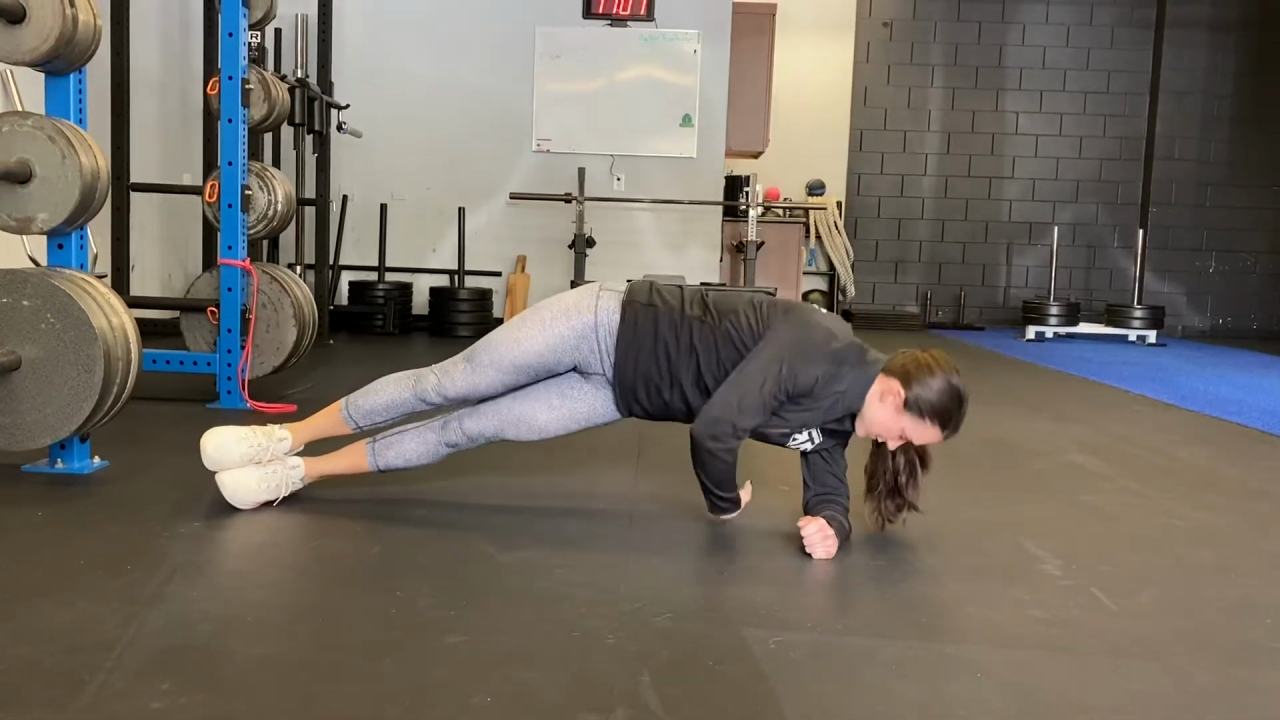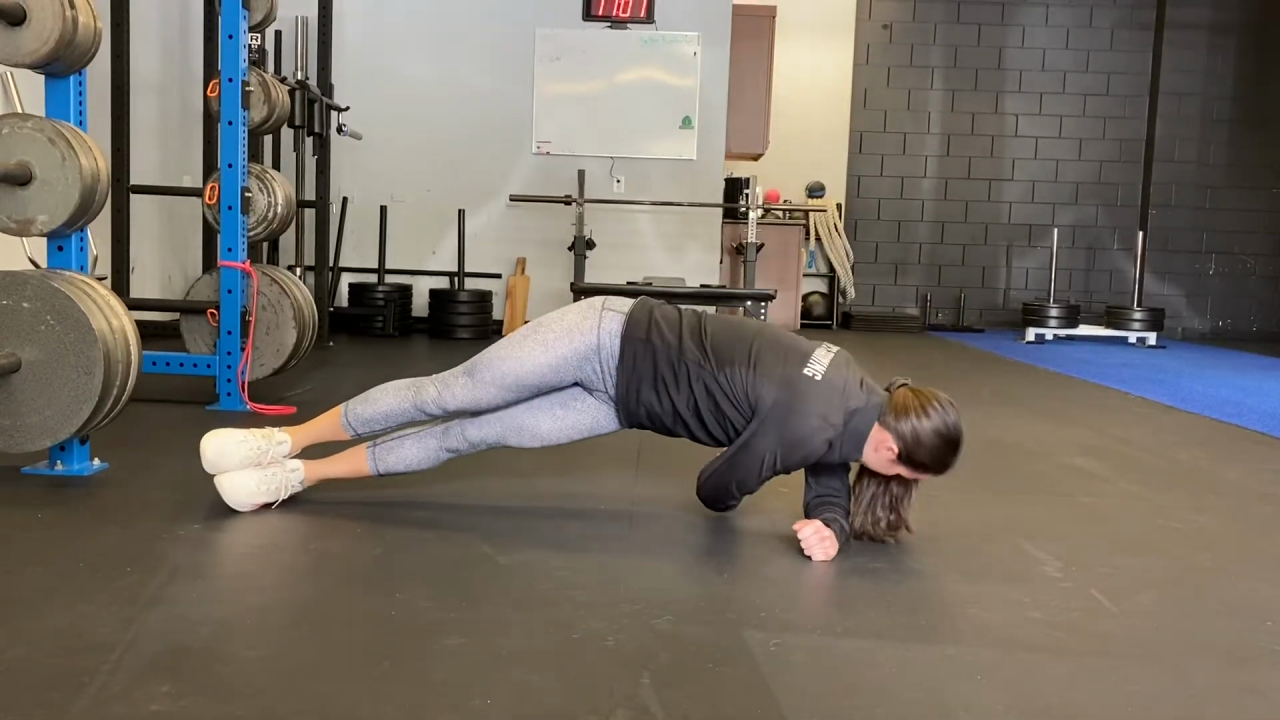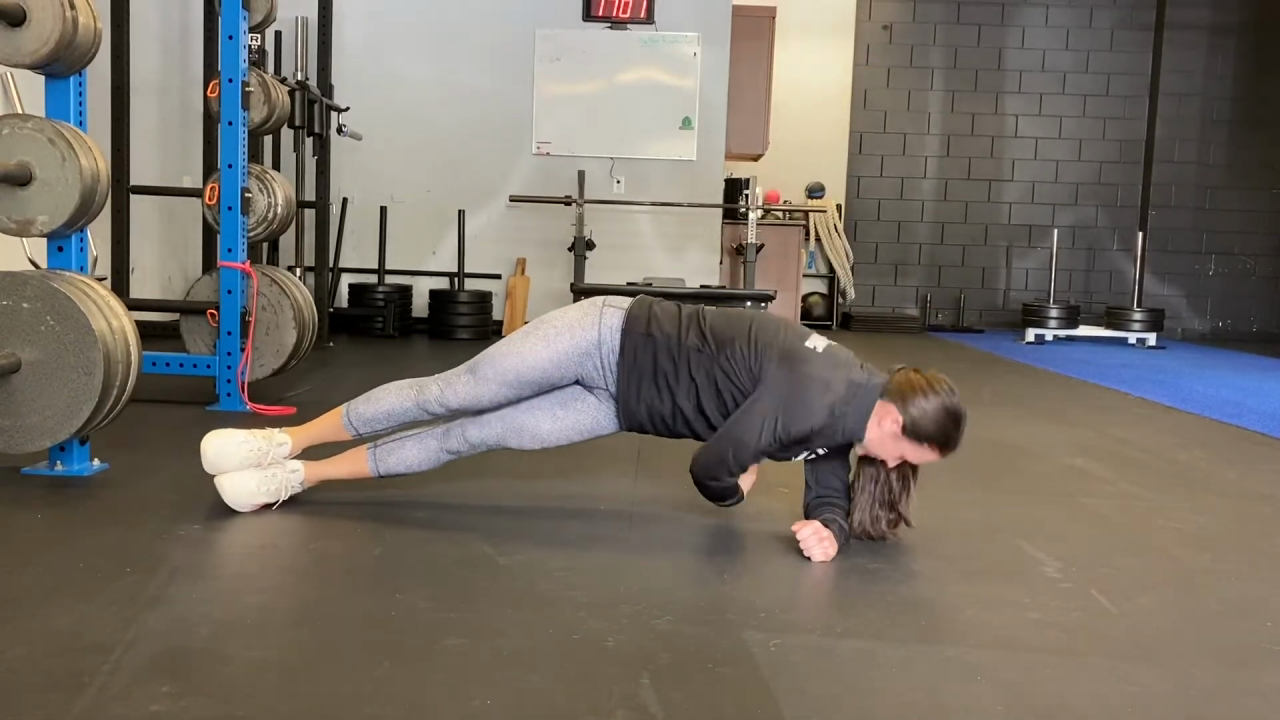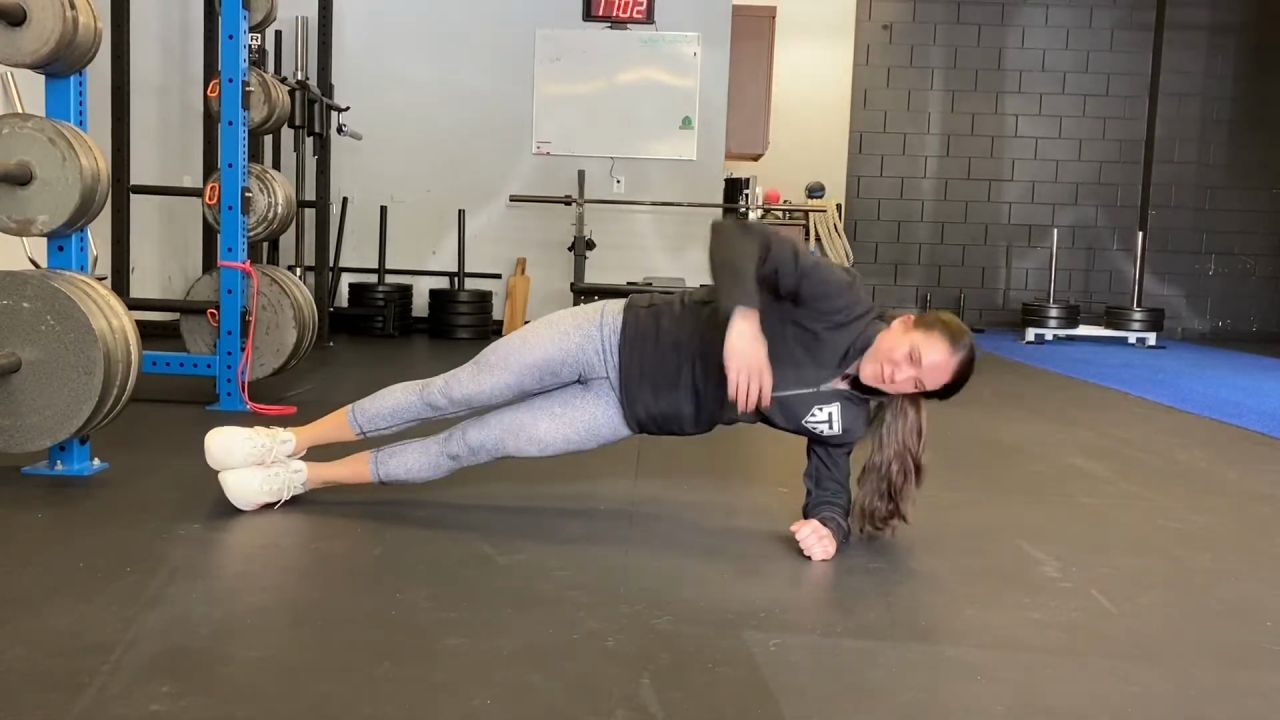
dt=0.4s
person 1, frame 1
left shoulder: (833, 421)
right shoulder: (824, 347)
left elbow: (825, 482)
right elbow: (714, 426)
left wrist: (828, 523)
right wrist: (726, 504)
left hip: (618, 394)
right hip: (609, 324)
left knee: (468, 428)
right knee: (445, 385)
left ankle: (298, 473)
right ankle: (286, 437)
person 1, frame 2
left shoulder: (852, 404)
right shoulder: (813, 418)
left elbow: (828, 484)
right elbow: (718, 489)
left wrist: (828, 526)
left hip: (617, 404)
right hip: (612, 340)
left knee: (466, 436)
right knee: (445, 396)
left ankle: (299, 475)
right ankle: (285, 438)
person 1, frame 3
left shoulder: (847, 416)
right shoulder: (819, 393)
left elbow: (827, 480)
right elbow: (711, 470)
left wrist: (825, 525)
right wrist: (735, 490)
left hip: (619, 406)
right hip: (612, 338)
left knee: (468, 437)
right knee: (448, 395)
left ankle: (300, 476)
right ankle: (286, 438)
person 1, frame 4
left shoulder: (846, 411)
right shoulder: (841, 299)
left elbow: (829, 475)
right elbow: (732, 234)
left wrist: (823, 522)
right wrist: (743, 319)
left hip: (628, 408)
right hip: (615, 334)
left knee: (469, 445)
right knee: (448, 395)
left ankle: (301, 478)
right ankle: (287, 439)
